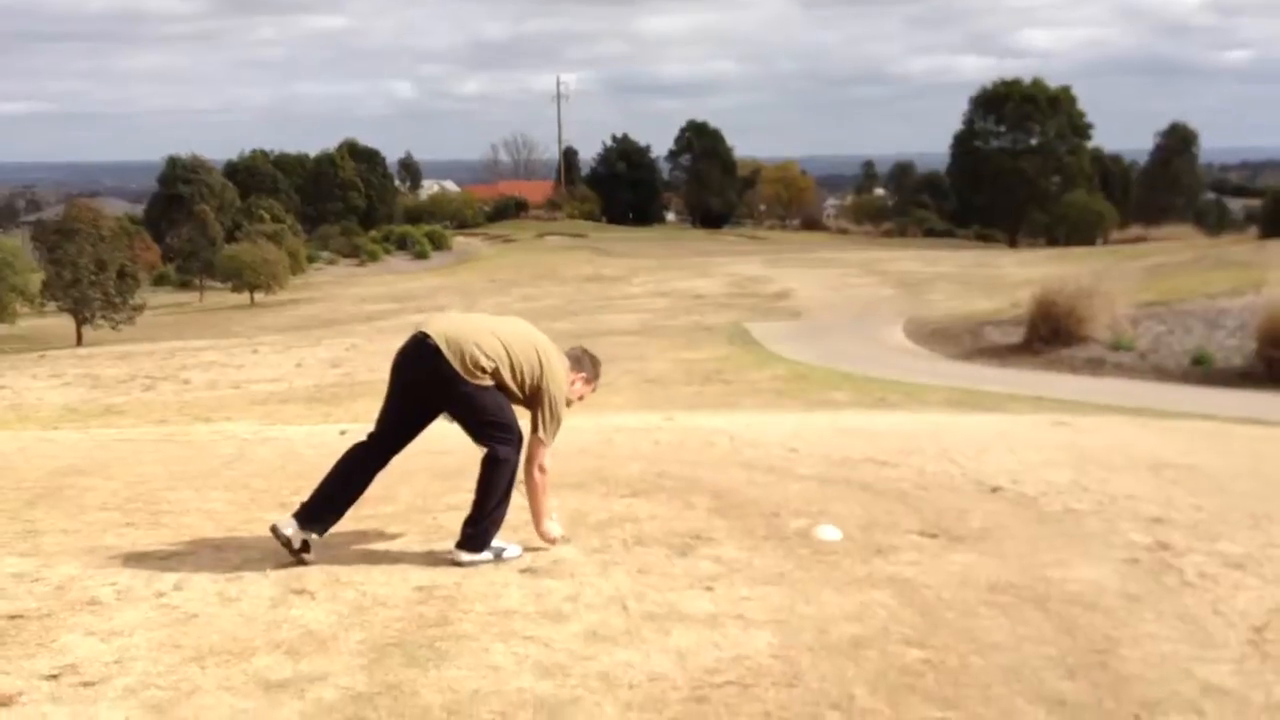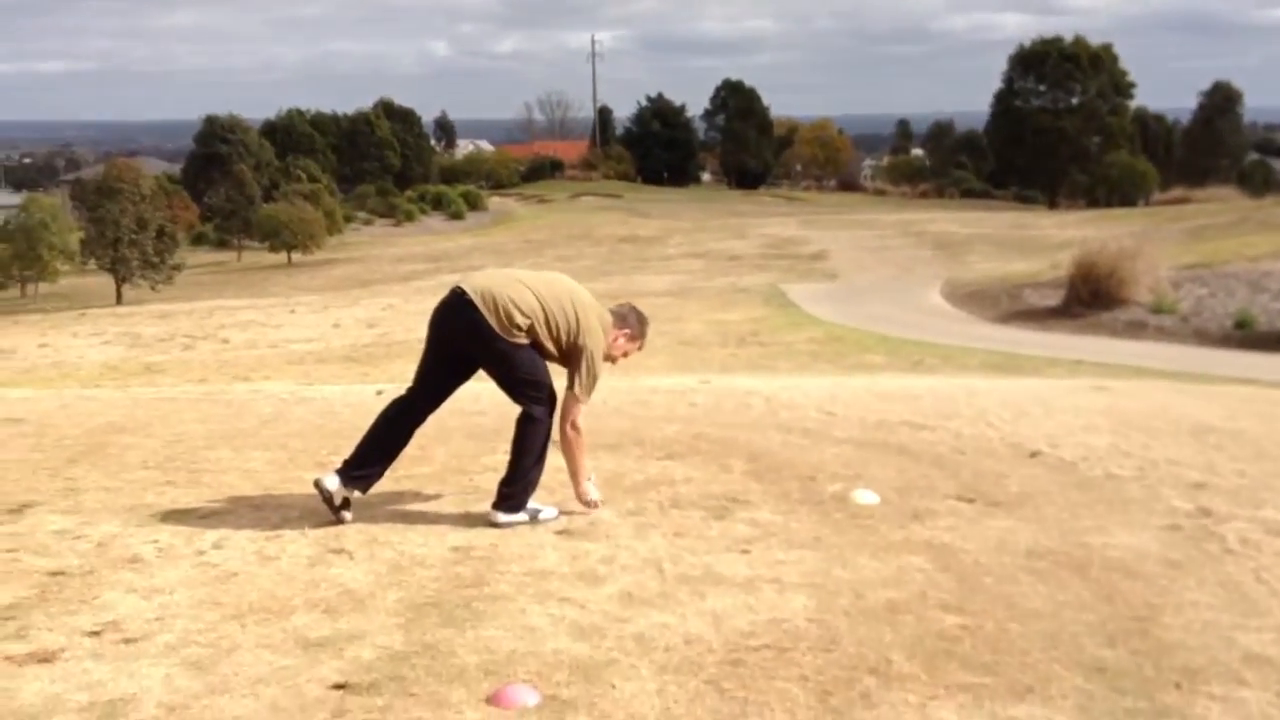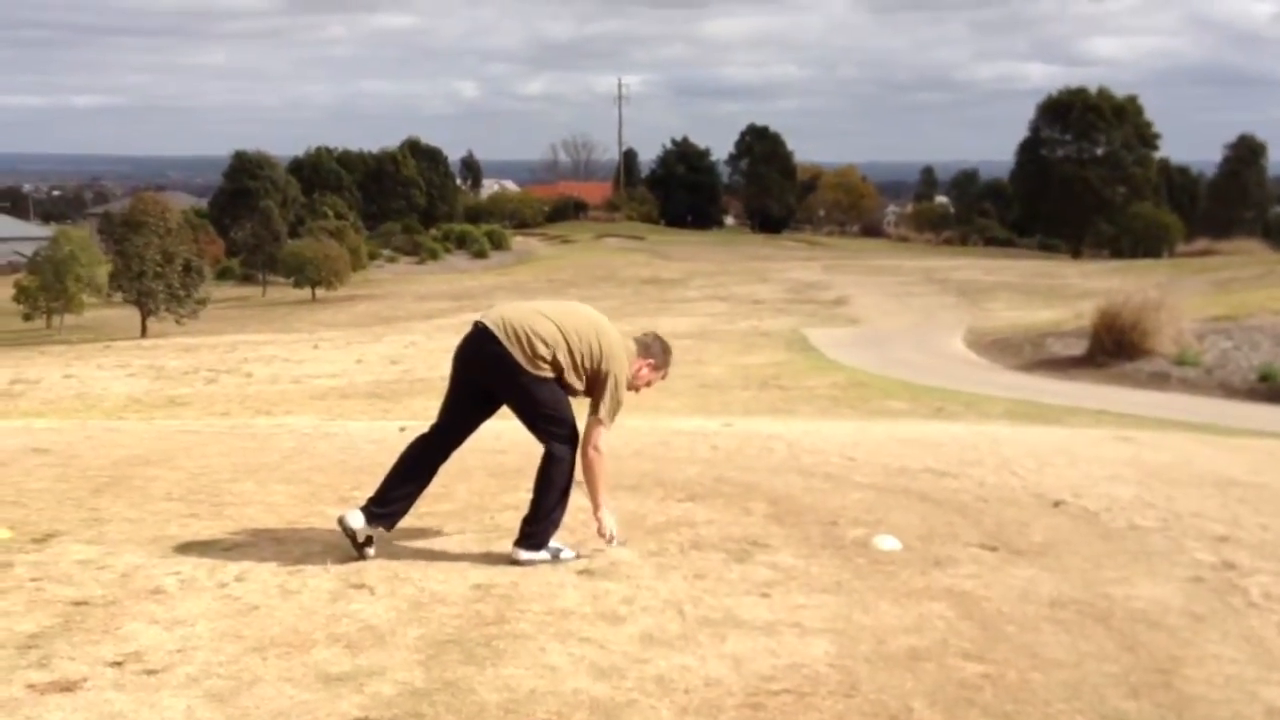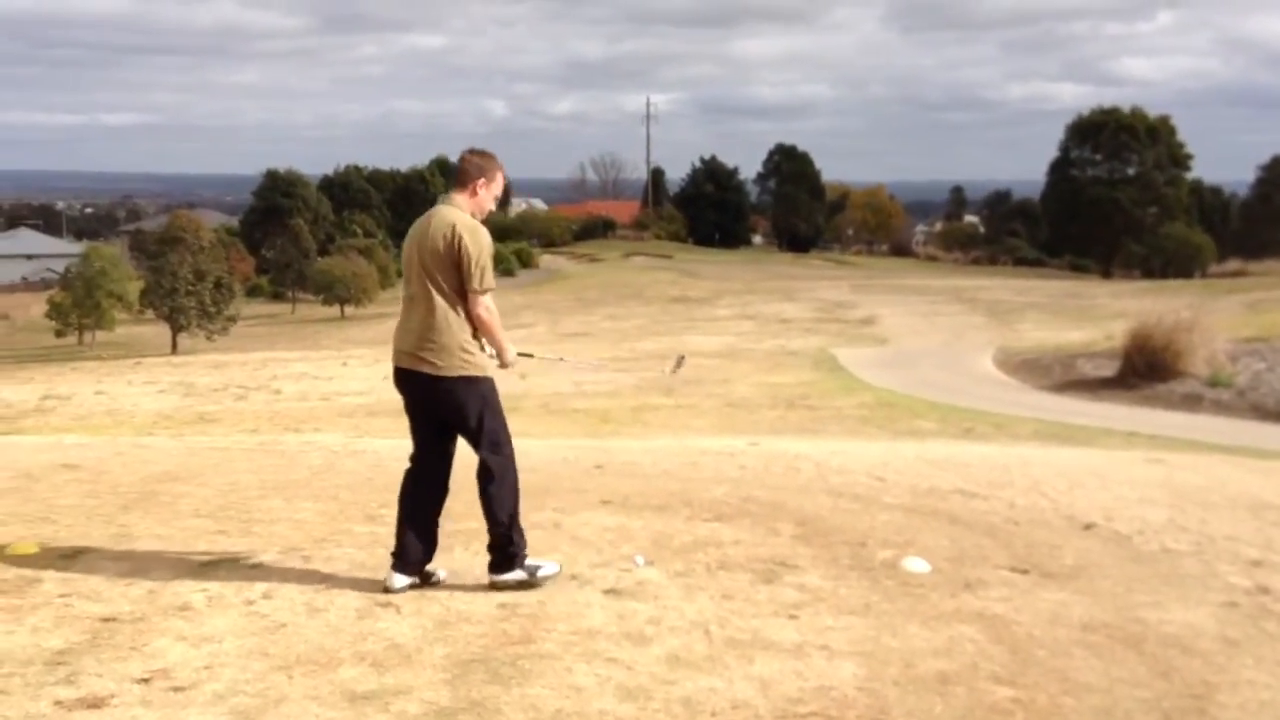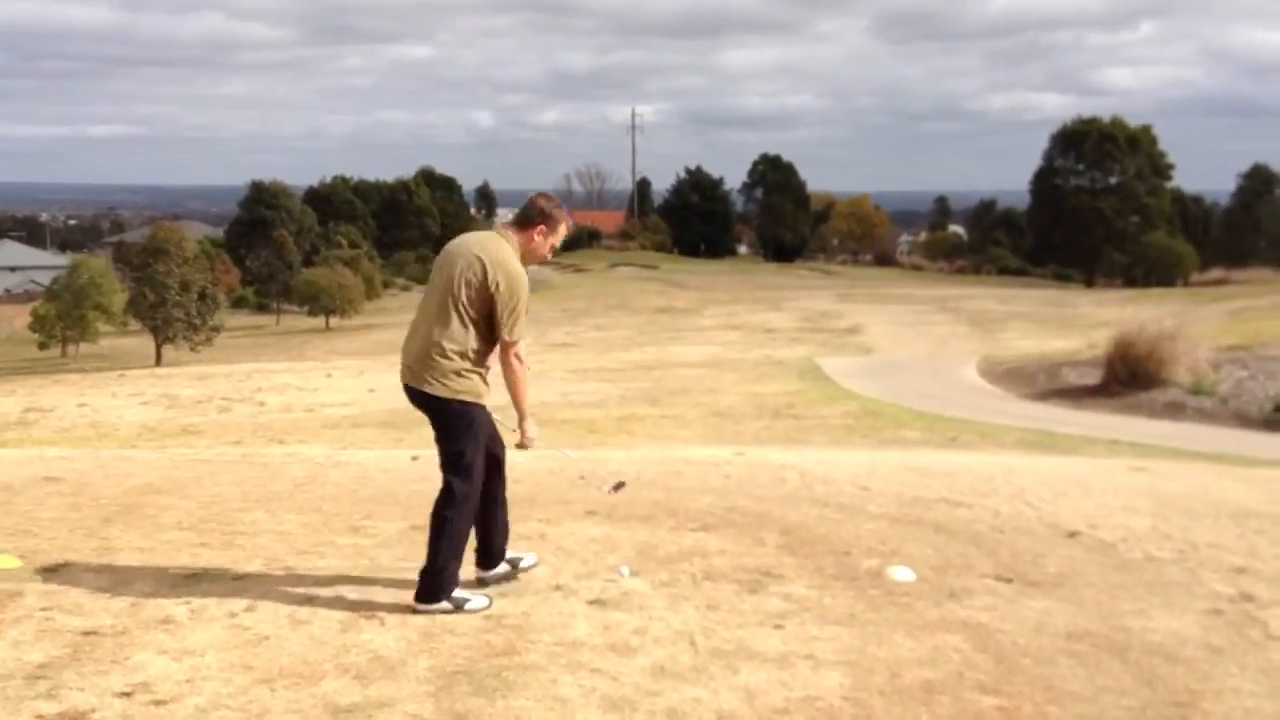
dt=1s
person 1, frame 1
left shoulder: (534, 346)
right shoulder: (555, 378)
left elbow: (457, 317)
right elbow: (537, 465)
right wrist: (543, 523)
left hip: (421, 345)
right hip: (459, 363)
left knee: (381, 442)
right knee: (506, 444)
left ankle: (302, 526)
right ankle: (475, 545)
person 1, frame 2
left shoulder: (585, 311)
right shoulder: (594, 336)
right elbow: (570, 422)
right wrist: (582, 484)
left hip: (460, 301)
right hip: (494, 319)
left knee: (419, 399)
right knee: (540, 404)
left ankle: (344, 481)
right ankle: (512, 505)
person 1, frame 3
left shoulder: (606, 339)
right shoulder: (617, 364)
right elbow: (592, 446)
right wrist: (601, 509)
left hip: (483, 336)
right hip: (520, 354)
left knee: (443, 435)
right knee: (563, 441)
left ankle: (369, 518)
right ankle: (534, 543)
person 1, frame 4
left shoulder: (419, 227)
right shoulder: (471, 232)
right elbow: (480, 307)
left wrist: (484, 345)
right wrist: (502, 348)
left hip: (411, 363)
right hip: (455, 366)
left knee: (427, 463)
right knee: (497, 458)
left ankle: (408, 566)
right ankle: (508, 561)
person 1, frame 5
left shoulder: (464, 243)
right shoulder: (509, 271)
right elbow: (512, 355)
right wrist: (525, 418)
left hip: (421, 371)
right hip: (450, 383)
left knee: (490, 457)
right knee: (462, 484)
left ankle: (492, 558)
right ankle: (436, 591)
